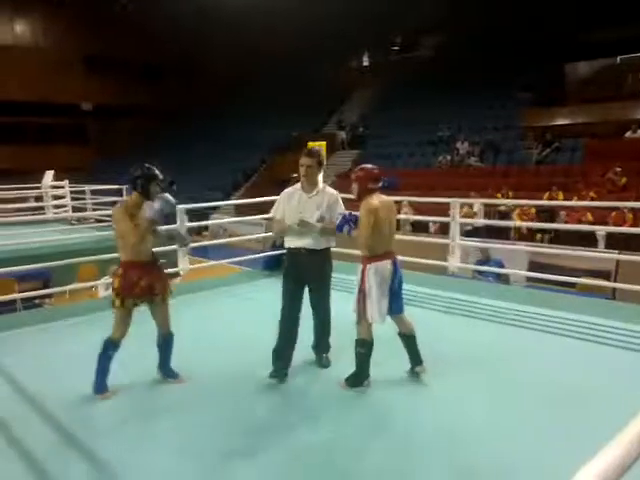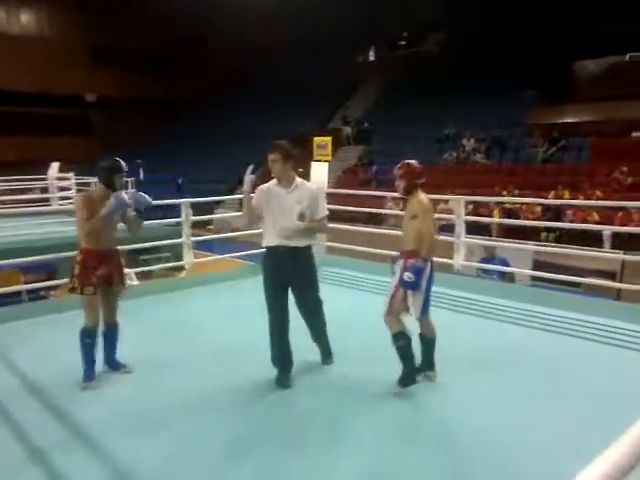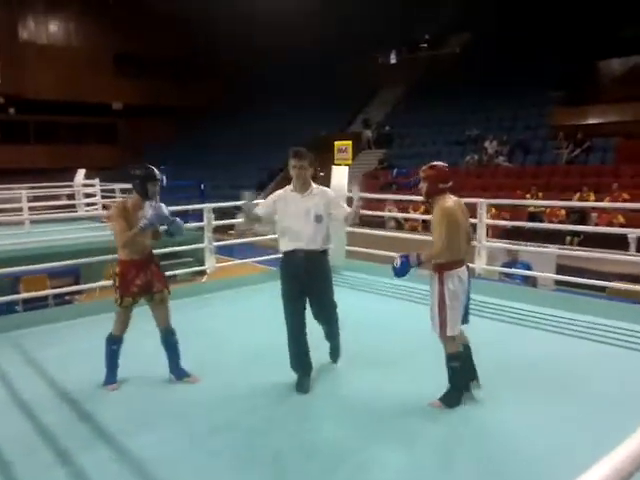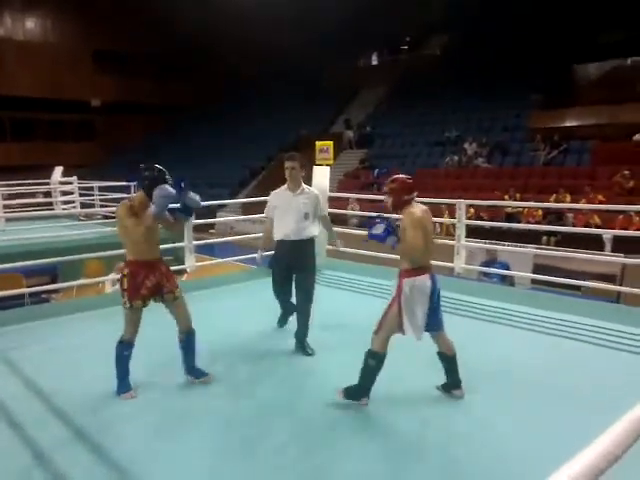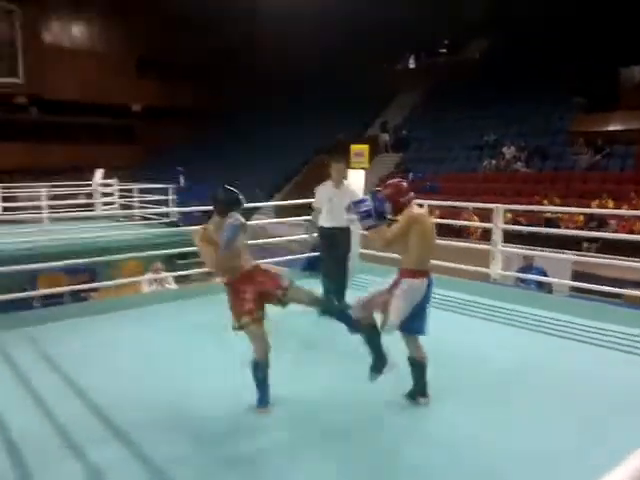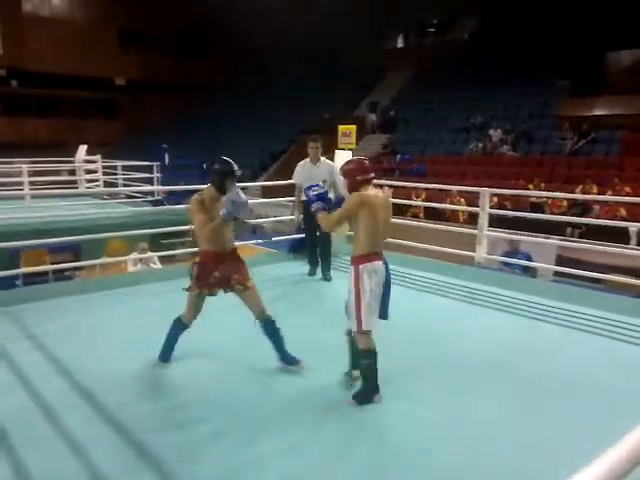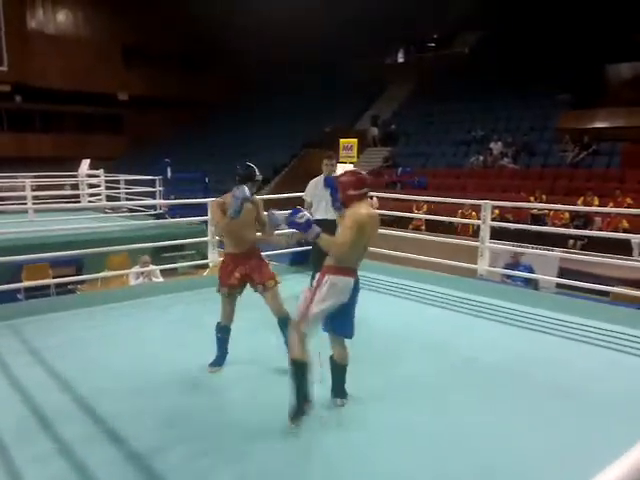
dt=0.7s
person 1, frame 1
left shoulder: (368, 204)
right shoulder: (387, 202)
left elbow: (364, 239)
left wrist: (348, 227)
right wrist: (357, 223)
left hip: (374, 266)
right hip: (391, 262)
left knee: (363, 321)
right knee: (398, 315)
left ankle: (361, 374)
right ankle: (417, 363)
person 1, frame 2
left shoulder: (419, 202)
right shoulder: (414, 201)
left elbow: (430, 238)
left wrist: (419, 265)
left hip: (414, 264)
right hip: (413, 263)
left knee: (392, 315)
right knee: (423, 316)
left ankle: (410, 370)
right ankle: (428, 366)
person 1, frame 3
left shoulder: (442, 207)
right shoulder: (457, 203)
left elbow: (438, 248)
right elbow: (468, 239)
left wrist: (413, 259)
left hip: (448, 274)
right hip: (460, 269)
left knee: (448, 335)
right knee: (455, 329)
left ankle: (455, 392)
right ankle: (470, 376)
person 1, frame 4
left shoulder: (412, 215)
right shoulder: (420, 210)
left elbow: (415, 252)
left wrist: (391, 238)
right wrist: (397, 230)
left hip: (412, 281)
right hip: (427, 278)
left knee: (381, 335)
right knee: (438, 333)
left ankle: (361, 391)
right ankle: (454, 384)
person 1, frame 5
left shoulder: (411, 216)
right shoulder: (419, 213)
left elbow: (382, 241)
right elbow: (398, 242)
left wrist: (368, 218)
right wrist: (381, 219)
left hip: (410, 282)
right hip: (421, 281)
left knee: (360, 310)
right knee: (411, 336)
right ankle: (420, 391)
person 1, frame 6
left shoulder: (360, 198)
right shoulder: (382, 196)
left elbow: (329, 225)
left wrist: (316, 203)
left hip: (365, 267)
right hip: (377, 263)
left knee: (361, 330)
right knee: (360, 323)
left ankle: (370, 389)
right ankle: (356, 369)
person 1, frame 7
left shoulder: (356, 215)
right shoulder: (371, 214)
left elbow: (337, 248)
left wrist: (308, 228)
right wrist: (339, 207)
left hip: (333, 278)
right hip: (350, 279)
left knee: (297, 330)
right knee: (337, 338)
left ankle: (302, 399)
right ankle: (339, 392)
person 2, frame 1
left shoulder: (148, 207)
right shoulder: (122, 210)
right elbow: (133, 241)
right wrist: (152, 217)
left hip: (151, 268)
right hip: (129, 272)
left knee: (165, 327)
right knee: (119, 333)
left ankle: (165, 368)
right ankle: (100, 381)
person 2, frame 2
left shoulder: (118, 199)
right shoulder: (85, 199)
left elbow: (134, 229)
right elbow: (84, 231)
left wrist: (139, 211)
right wrist: (107, 212)
left hip: (112, 258)
right hip: (89, 261)
left knee: (111, 317)
right knee: (92, 320)
left ankle: (111, 360)
right ankle: (88, 371)
person 2, frame 3
left shoulder: (152, 206)
right shoulder: (120, 209)
right elbow: (123, 241)
left wrist: (171, 230)
right wrist: (146, 223)
left hip: (151, 266)
right hip: (129, 270)
left knee: (165, 324)
right knee: (120, 327)
left ankle: (176, 368)
right ankle: (111, 374)
person 2, frame 4
left shoulder: (157, 205)
right shoulder: (125, 209)
left elbow: (173, 227)
right elbow: (140, 237)
left wrist: (184, 212)
right wrist: (156, 210)
left hip: (159, 267)
right hip: (137, 271)
left knee: (185, 322)
right knee: (131, 333)
left ankle: (191, 369)
right ankle: (122, 383)
person 2, frame 5
left shoulder: (234, 224)
right shoulder: (201, 236)
right elbow: (215, 268)
right wrist: (225, 242)
left hip: (259, 275)
right hip: (239, 289)
left knee: (314, 299)
right knee: (262, 349)
left ankle: (361, 327)
right ankle: (263, 397)
person 2, frame 6
left shoulder: (229, 199)
right shoulder: (197, 202)
right elbow: (206, 235)
right wrist: (225, 214)
left hip: (232, 259)
right hip: (208, 262)
left knee: (260, 311)
right knee: (190, 315)
left ankle: (283, 355)
right ankle: (166, 351)
person 2, frame 7
left shoulder: (255, 203)
right shoulder: (219, 204)
left elbow: (267, 233)
right elbow: (221, 231)
left wrist: (272, 224)
right wrist: (235, 209)
left hip: (254, 259)
right hip: (232, 261)
left knee: (279, 310)
right knee: (226, 317)
right ankle: (220, 356)
person 3, frame 1
left shoulder: (330, 196)
right shoulder: (288, 194)
left elbow: (339, 228)
right elbow: (276, 226)
left wrist: (317, 226)
right wrist: (291, 225)
left hip: (320, 256)
right hip: (294, 256)
left knee: (321, 307)
right knee: (289, 310)
left ankle: (321, 349)
right ankle: (281, 362)
person 3, frame 2
left shoulder: (310, 191)
right shoulder: (264, 191)
left elbow: (322, 225)
right elbow: (249, 221)
left wrist: (300, 227)
right wrist: (246, 191)
left hip: (301, 255)
right hip: (274, 256)
left knee: (312, 307)
right knee: (277, 315)
left ankle: (324, 347)
right ankle: (283, 367)
person 3, frame 3
left shoulder: (325, 196)
right shoulder: (279, 197)
left elbow: (349, 218)
right elbow: (253, 219)
left wrist: (357, 205)
right wrist: (248, 209)
left hip: (317, 260)
right hip: (291, 262)
left knee: (326, 310)
right knee: (294, 320)
left ankle: (334, 344)
right ankle: (303, 372)
person 3, frame 4
left shoulder: (313, 195)
right shoulder: (276, 196)
left elbow: (324, 219)
right elbow: (270, 225)
left wrist: (334, 239)
right wrist: (262, 249)
left hip: (305, 247)
right hip: (282, 247)
left knee: (305, 295)
right knee: (280, 289)
left ankle: (301, 338)
right ankle: (288, 309)
person 3, frame 5
left shoulder: (350, 191)
right shoulder: (321, 190)
right elbow: (316, 212)
left hip: (343, 232)
right hip: (326, 231)
left knee: (341, 266)
right knee: (327, 266)
left ankle: (340, 297)
right ankle: (329, 298)
person 3, frame 6
left shoulder: (329, 166)
right shoulder: (301, 166)
left elbow: (335, 187)
right elbow: (298, 190)
right wrist: (297, 211)
right hip: (308, 205)
left knee: (325, 238)
right knee: (310, 237)
left ankle: (326, 270)
right ankle: (313, 265)
person 3, frame 7
right shoulder: (314, 183)
right elbow: (307, 207)
left hip: (335, 223)
right hip: (319, 223)
right knee: (317, 254)
right ankle: (316, 277)
